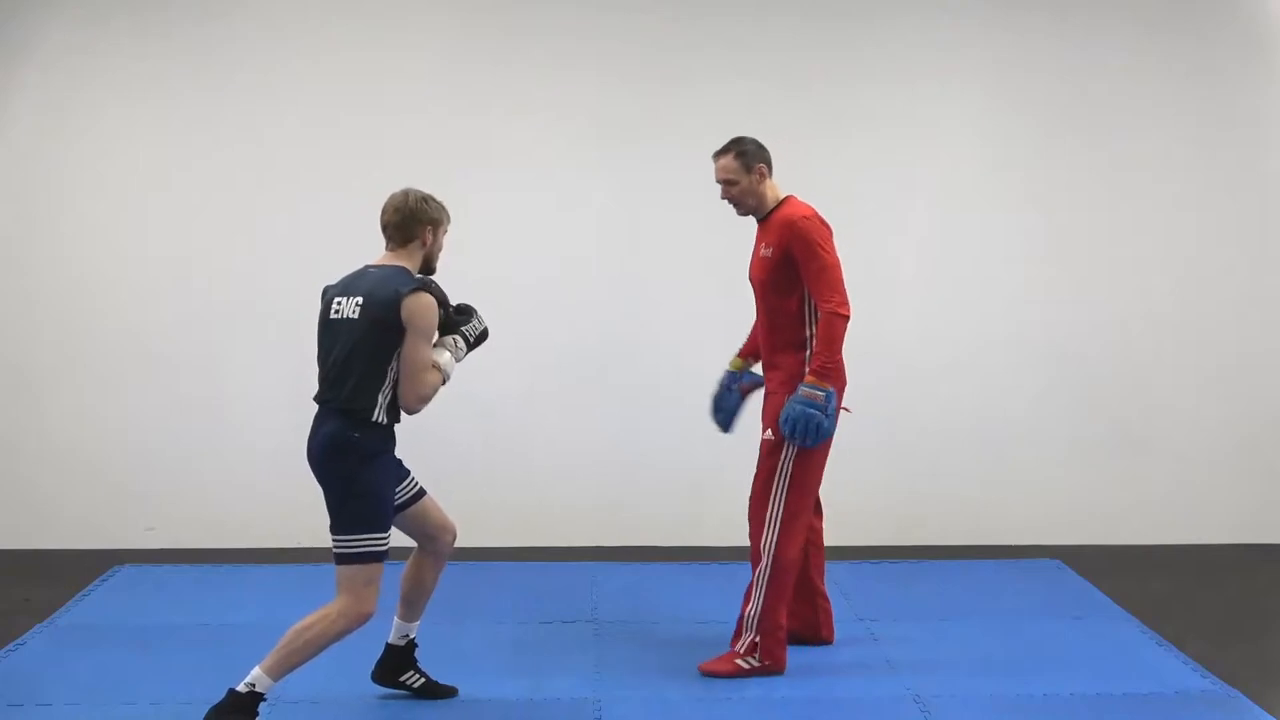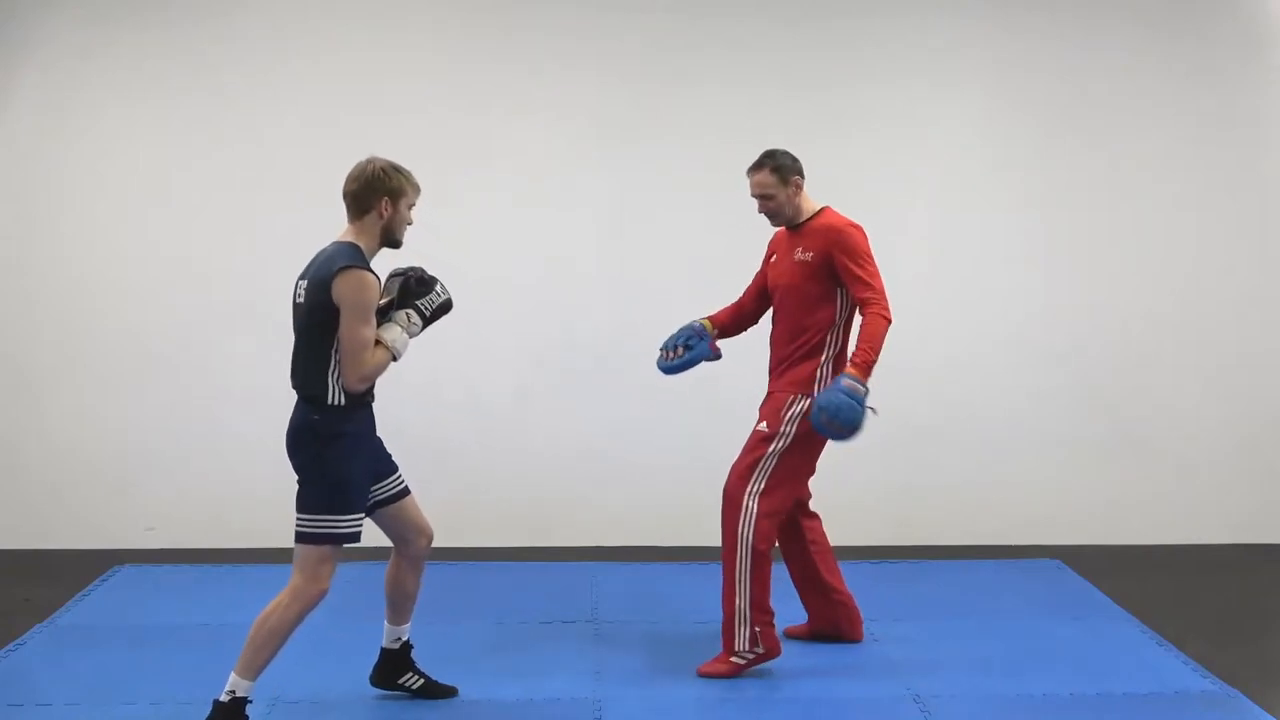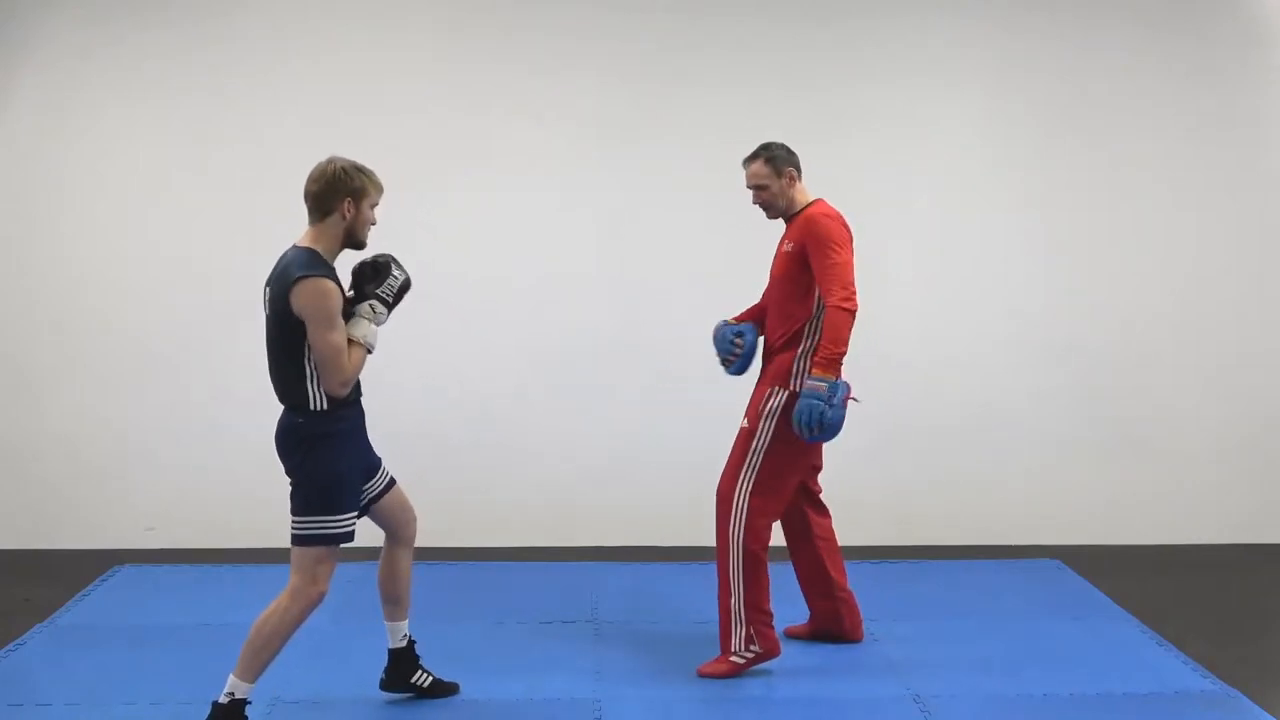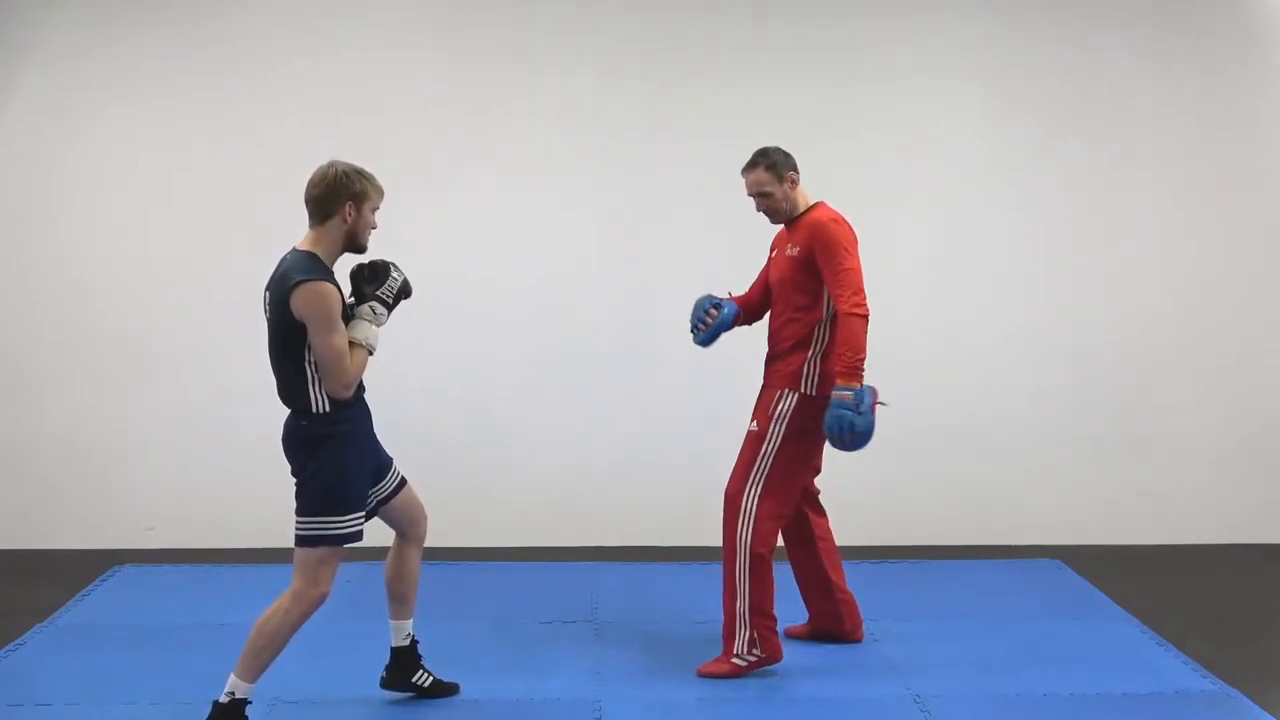
dt=0.7s
person 1, frame 1
left shoulder: (343, 287)
right shoulder: (415, 300)
right elbow: (411, 398)
right wrist: (454, 345)
left hip: (343, 438)
right hip: (356, 449)
left knee: (440, 538)
right knee: (355, 606)
left ankle: (396, 660)
person 1, frame 2
left shoulder: (326, 262)
right shoulder: (356, 275)
right elbow: (357, 375)
left wrist: (387, 311)
right wrist: (407, 321)
left hip: (348, 430)
right hip: (330, 435)
left knee: (416, 538)
right knee: (310, 585)
left ankle: (394, 661)
person 1, frame 3
left shoulder: (295, 265)
right shoulder: (314, 282)
right elbow: (339, 379)
left wrist: (357, 303)
right wrist: (372, 311)
left hip: (337, 432)
right hip: (320, 438)
left knee: (403, 525)
right knee: (309, 587)
left ankle: (401, 663)
person 1, frame 4
left shoulder: (299, 268)
right shoulder: (313, 286)
right elbow: (342, 381)
left wrist: (360, 307)
right wrist: (372, 313)
left hip: (346, 433)
right hip: (327, 441)
left knee: (413, 525)
right knee: (311, 589)
left ankle: (402, 662)
person 2, frame 1
left shoulder: (799, 224)
right shoulder: (768, 227)
left elbow: (835, 308)
left wrist: (815, 384)
right wrist: (743, 368)
left hip: (808, 387)
right hip: (789, 383)
left knee: (774, 510)
right knee: (795, 506)
left ankle: (760, 646)
right ankle: (809, 620)
person 2, frame 2
left shoulder: (839, 234)
right shoulder: (779, 242)
left elbow: (876, 309)
right elbow: (750, 306)
left wrist: (853, 377)
right wrist: (705, 330)
left hip: (811, 392)
right hip: (784, 388)
left knee: (746, 496)
right knee: (786, 504)
left ankle: (749, 640)
right ankle: (835, 617)
person 2, frame 3
left shoulder: (821, 223)
right shoulder: (794, 229)
left elbow: (841, 303)
left wrist: (823, 374)
right wrist: (735, 327)
left hip: (795, 385)
right hip: (792, 382)
left knee: (742, 500)
right knee: (798, 499)
left ankle: (749, 640)
right ankle: (837, 618)
person 2, frame 4
left shoulder: (827, 228)
right shoulder: (784, 237)
left elbow: (852, 309)
right elbow: (758, 299)
left wrist: (848, 381)
right wrist: (724, 309)
left hip: (802, 387)
right hip: (785, 384)
left knee: (750, 502)
right knee: (794, 502)
left ankle: (751, 643)
right ankle: (837, 618)
